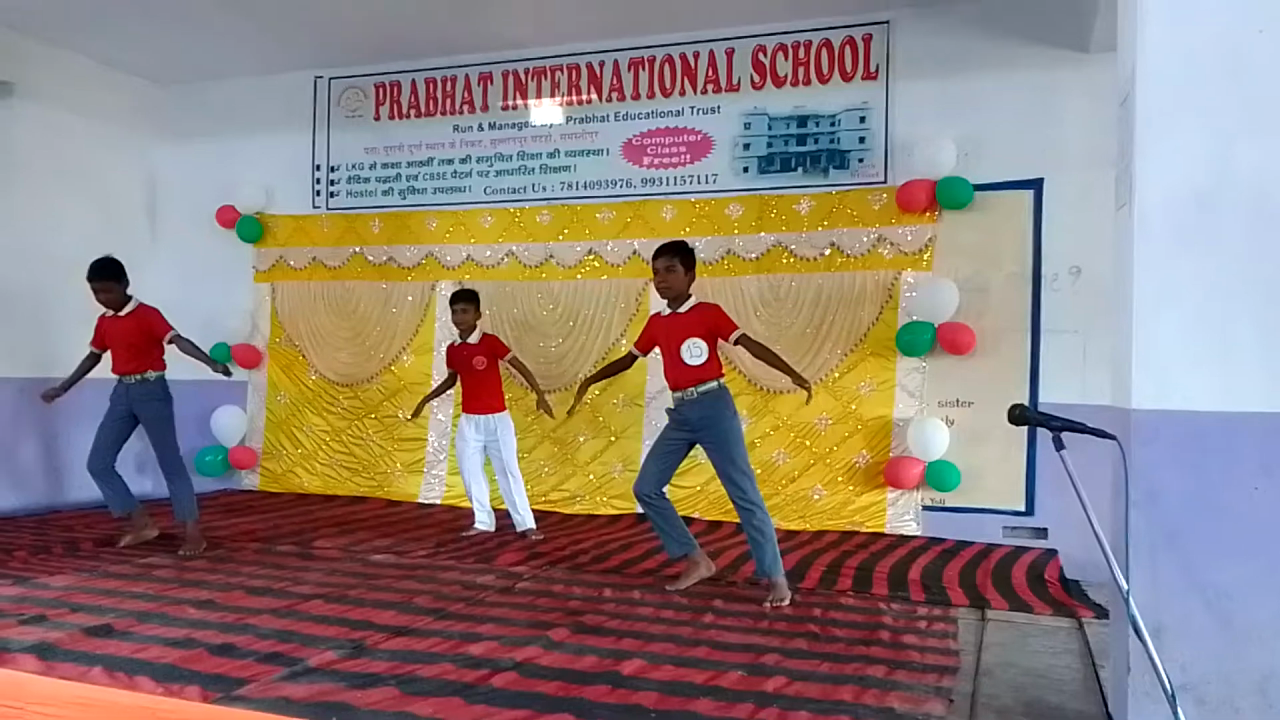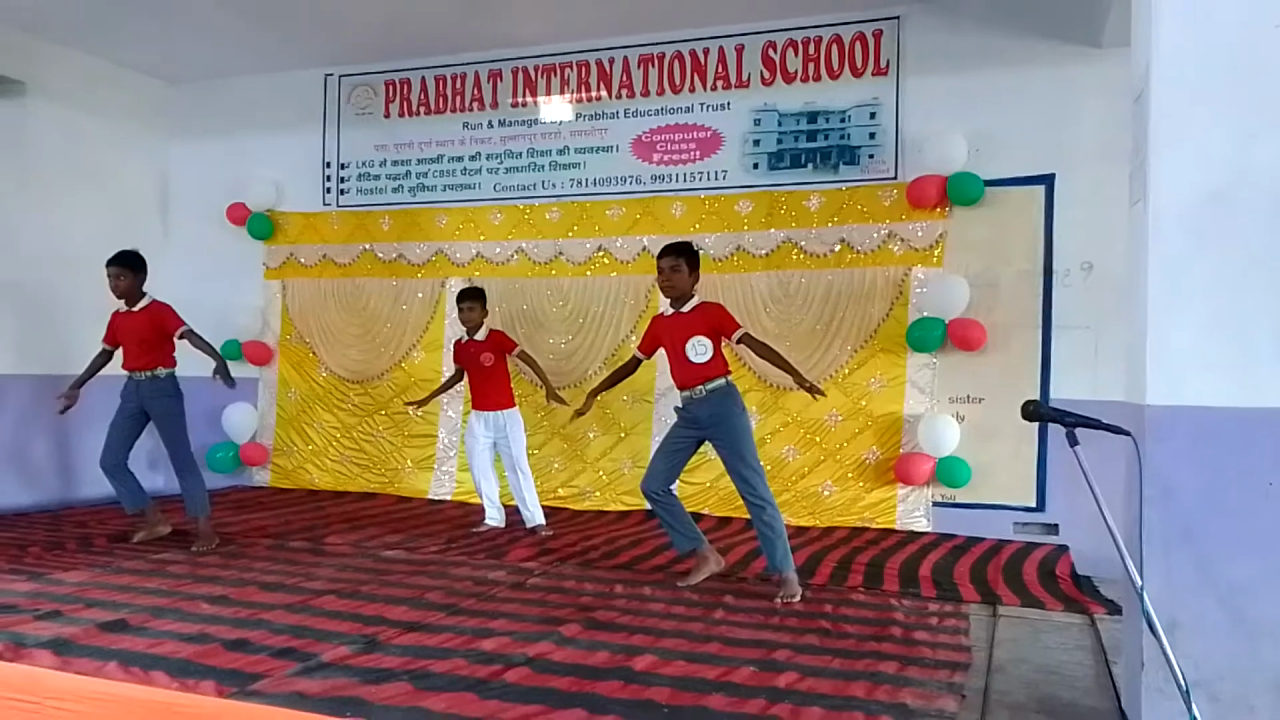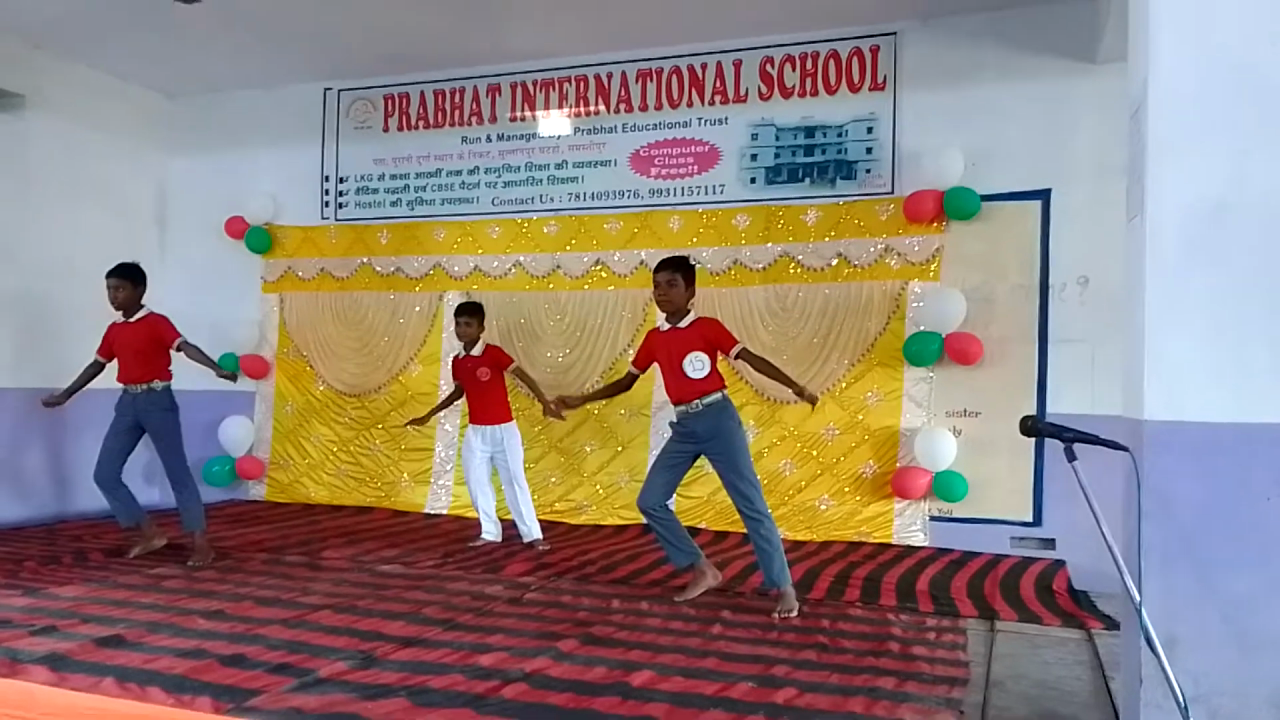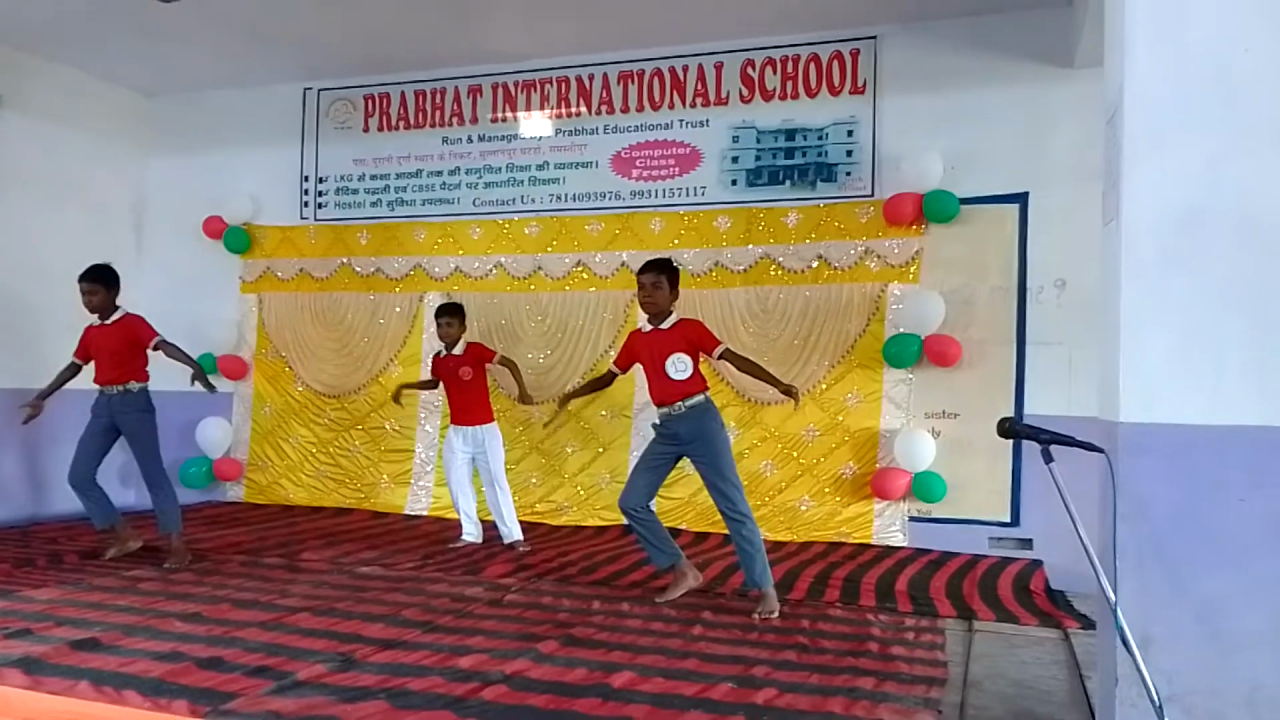
dt=0.5s
person 1, frame 1
left shoulder: (709, 313)
right shoulder: (655, 323)
left elbow: (750, 345)
right elbow: (627, 360)
left wrist: (793, 375)
right wrist: (588, 382)
left hip: (714, 407)
right hip: (680, 414)
left knee: (744, 494)
right knee: (646, 488)
left ankle: (777, 579)
right ankle: (696, 561)
person 1, frame 2
left shoulder: (712, 312)
right shoulder: (658, 324)
left elbow: (753, 344)
right elbow: (632, 364)
left wrist: (797, 376)
right wrist: (593, 394)
left hip: (722, 404)
right hip: (688, 412)
left knee: (754, 490)
right knee: (653, 485)
left ankle: (787, 573)
right ankle: (706, 555)
person 1, frame 3
left shoulder: (708, 327)
right shoulder: (653, 339)
left elbow: (751, 358)
right elbow: (626, 381)
left wrist: (795, 387)
right wrist: (582, 400)
left hip: (718, 419)
right hip: (683, 427)
left knee: (751, 505)
right knee: (650, 501)
left ankle: (784, 588)
right ankle: (702, 570)
person 1, frame 4
left shoulder: (691, 328)
right shoulder: (635, 339)
left elbow: (734, 358)
right elbow: (608, 377)
left wrist: (779, 384)
right wrist: (571, 396)
left hip: (701, 420)
right hip: (666, 428)
left knee: (733, 506)
right knee: (631, 502)
left ankle: (766, 589)
right ankle: (683, 571)
person 2, frame 1
left shoulder: (147, 315)
right shoulder: (103, 322)
left elbow: (178, 340)
right elbow: (93, 357)
left wrist: (212, 363)
right wrist: (63, 387)
left hip: (151, 391)
right hip: (122, 393)
left knee: (170, 462)
right knee: (98, 463)
left ankle: (193, 531)
right ankle: (141, 523)
person 2, frame 2
left shoulder: (160, 311)
right shoulder: (117, 318)
left elbow: (190, 335)
right elbow: (105, 354)
left wrist: (219, 360)
right wrist: (76, 387)
left hip: (161, 388)
right hip: (132, 390)
left knee: (182, 459)
right knee: (110, 461)
left ankle: (205, 527)
right ankle: (154, 520)
person 2, frame 3
left shoulder: (157, 323)
right shoulder: (114, 330)
left elbow: (185, 347)
right elbow: (97, 365)
left wrist: (217, 369)
right wrist: (65, 395)
left hip: (157, 401)
right hip: (127, 403)
left knee: (178, 472)
right knee: (105, 474)
left ankle: (201, 542)
right ankle: (149, 533)
person 2, frame 4
left shoulder: (133, 323)
right shoulder: (90, 332)
left elbow: (163, 346)
right elbow: (74, 367)
left wrist: (195, 366)
right wrist: (41, 398)
left hip: (133, 402)
right hip: (103, 404)
left knee: (153, 474)
right knee: (79, 475)
left ankle: (178, 544)
right ankle: (124, 535)
person 3, frame 1
left shoulder: (490, 342)
right shoulder: (452, 349)
left elbow: (518, 366)
left wrist: (539, 395)
right wrist: (425, 400)
left hip: (497, 419)
right hip: (469, 421)
left knee: (508, 471)
right knee: (471, 472)
left ankle: (526, 524)
right ankle: (483, 521)
person 3, frame 2
left shoulder: (497, 338)
right shoulder: (459, 346)
left elbow: (527, 359)
right elbow: (458, 375)
left wrist: (549, 387)
right wrist: (429, 398)
left hip: (506, 415)
right hip: (478, 418)
left knee: (518, 467)
right knee: (480, 469)
left ankle: (536, 520)
right ankle: (493, 517)
person 3, frame 3
left shoulder: (493, 353)
right shoulder: (457, 362)
left elbow: (522, 375)
left wrist: (545, 403)
right wrist: (430, 414)
left hip: (503, 429)
right hip: (476, 432)
left knee: (514, 481)
right knee: (477, 483)
left ankle: (533, 534)
right ankle: (490, 532)
person 3, frame 4
left shoulder: (475, 350)
right shoulder: (438, 360)
left elbow: (510, 363)
right elbow: (433, 383)
left wrist: (522, 389)
right wrist: (405, 386)
left hip: (485, 430)
right hip: (456, 433)
left knee: (496, 482)
right knee: (458, 484)
left ankle: (513, 536)
right ankle: (470, 533)
